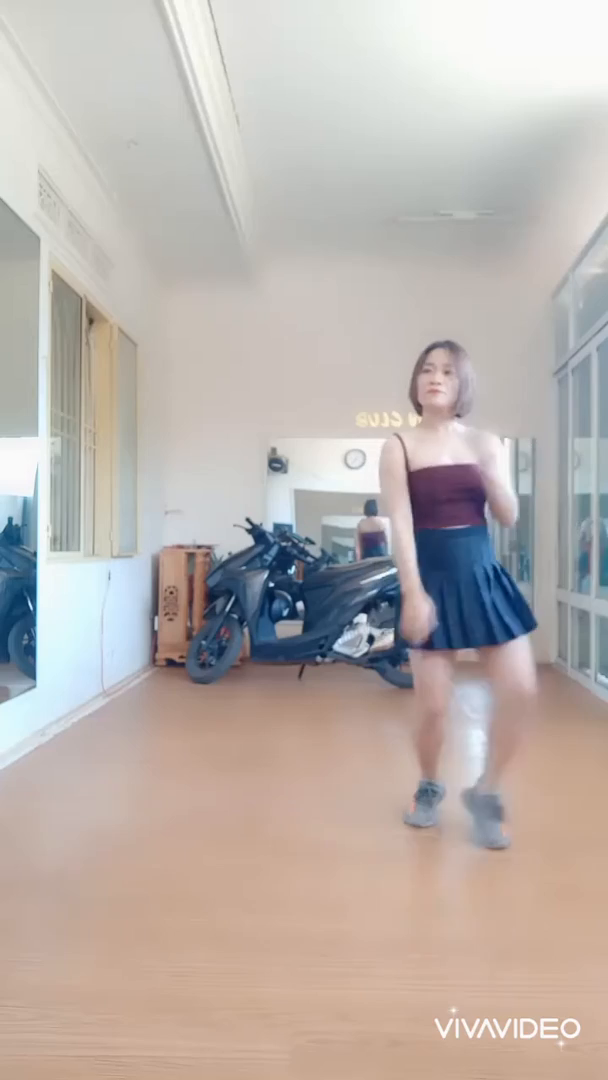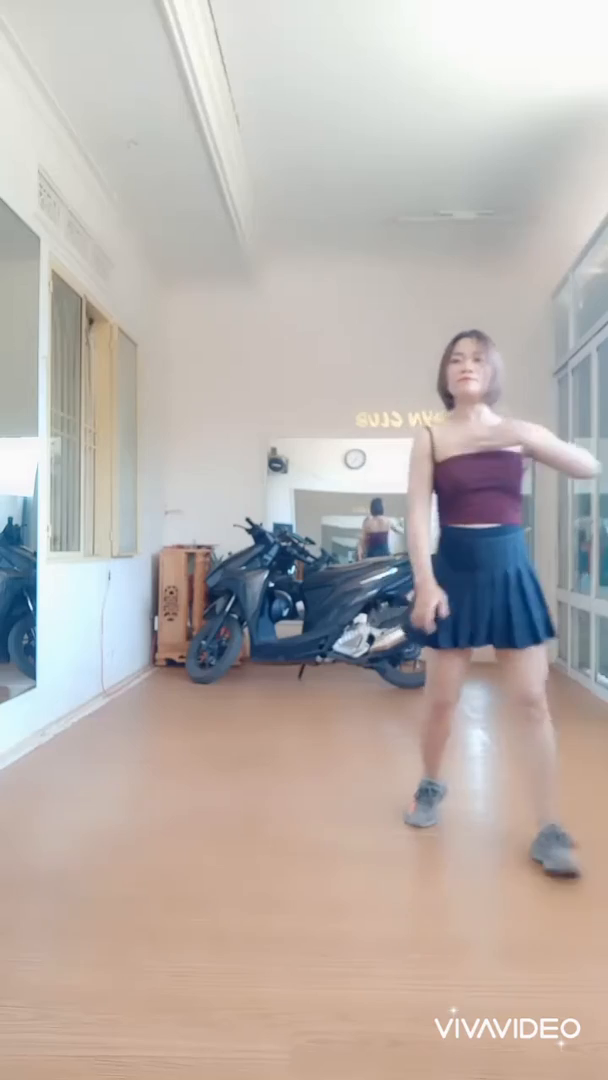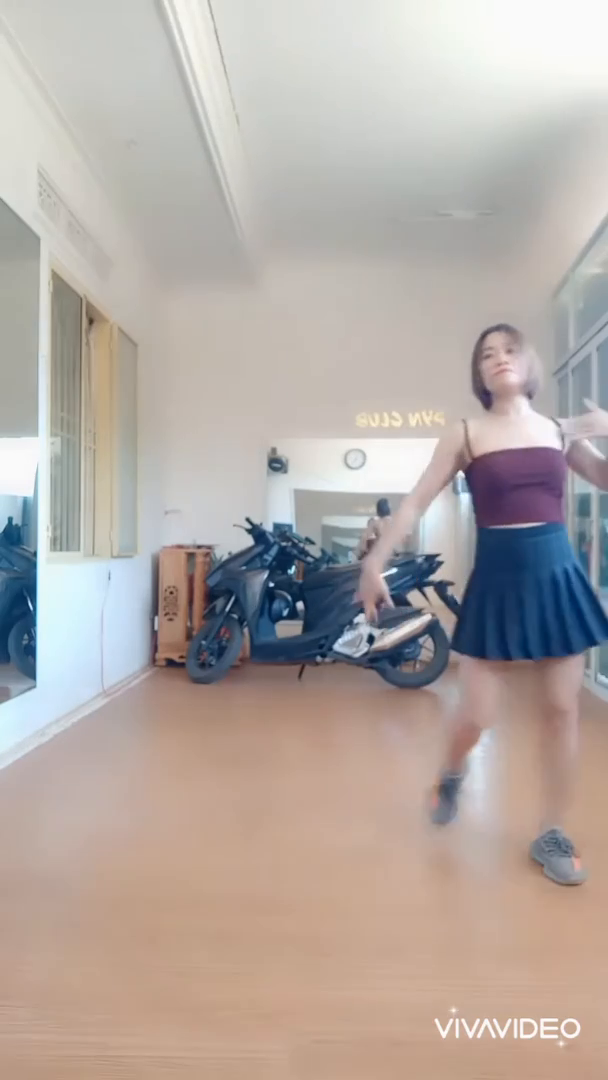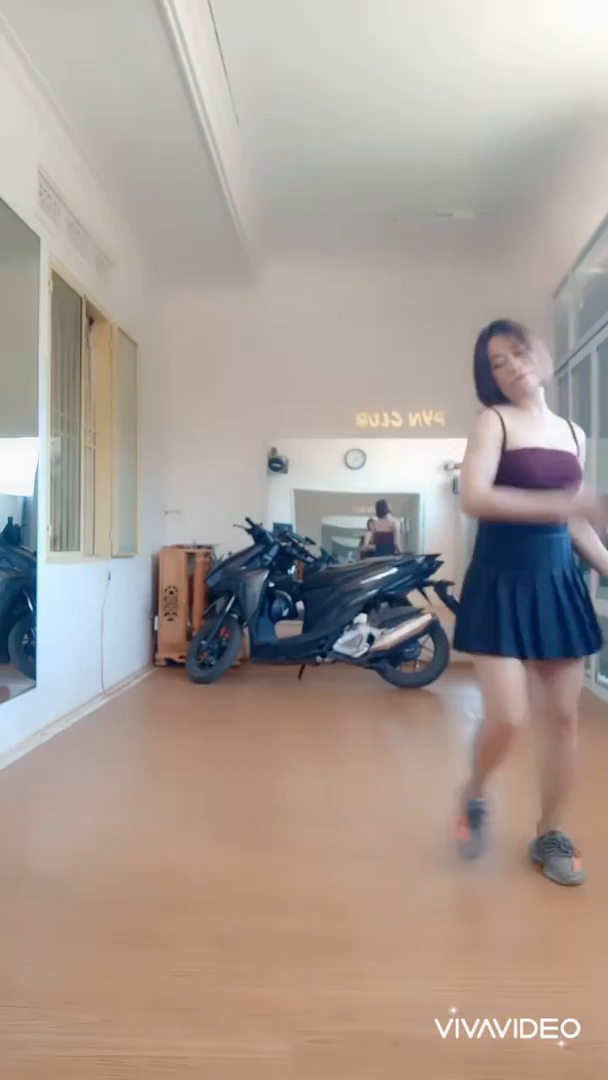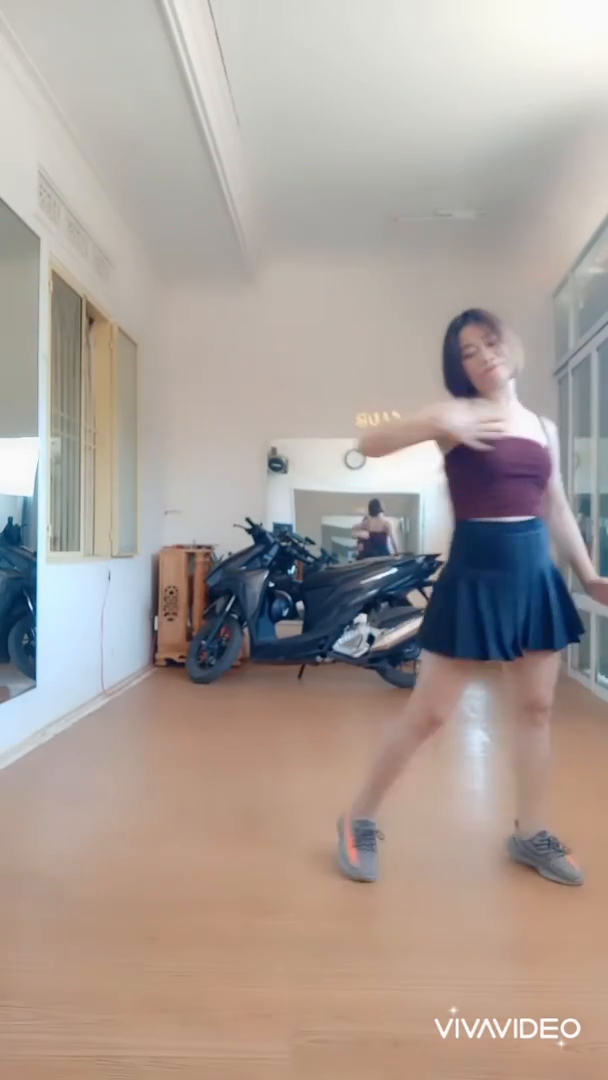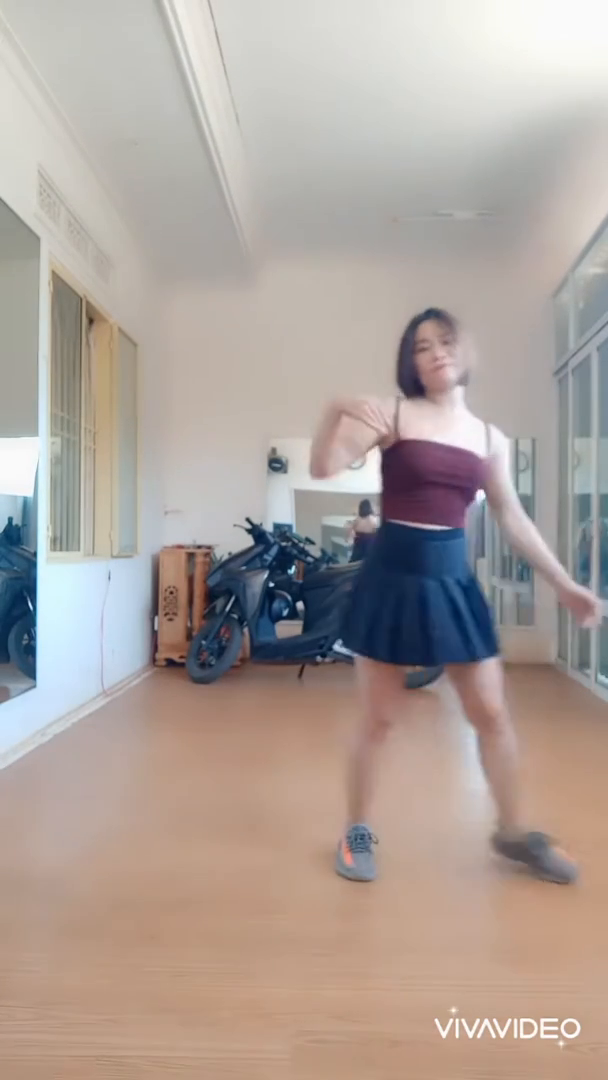
dt=0.3s
person 1, frame 1
left shoulder: (486, 442)
right shoulder: (398, 448)
left elbow: (509, 516)
right elbow: (400, 527)
left wrist: (490, 472)
right wrist: (412, 594)
left hip: (482, 575)
right hip: (430, 580)
left knee: (520, 691)
right knee: (433, 706)
left ankle: (487, 793)
right ankle: (429, 786)
person 1, frame 2
left shoulder: (520, 430)
right shoulder: (430, 439)
left elbow: (587, 467)
right elbow: (418, 514)
left wrist: (521, 439)
right wrist: (426, 582)
left hip: (510, 572)
right hip: (455, 575)
left knee: (533, 703)
right knee: (440, 699)
left ankle: (548, 830)
right ankle: (430, 785)
person 1, frame 3
left shoulder: (562, 432)
right shoulder: (465, 435)
right elbow: (417, 501)
right wrist: (376, 561)
left hip: (558, 575)
right hip: (497, 580)
left knee: (561, 712)
right knee: (476, 716)
left ankle: (552, 834)
right ankle: (451, 775)
person 1, frame 4
right shoulder: (494, 422)
right elbow: (475, 498)
right wrist: (553, 504)
left hip: (558, 579)
right hip: (500, 580)
left knee: (562, 718)
right knee: (507, 718)
left ankle: (550, 835)
right ankle: (473, 800)
person 1, frame 5
left shoulder: (543, 427)
right shoulder: (456, 411)
left elbow: (557, 509)
right elbow: (372, 445)
right wrist: (439, 426)
left hip: (537, 576)
right hip: (475, 576)
left knee: (535, 710)
right knee: (428, 714)
left ankle: (530, 834)
right ankle: (359, 821)
person 1, frame 6
left shoulder: (489, 438)
right shoulder: (393, 413)
left elbow: (512, 517)
right elbow: (322, 468)
left wrist: (564, 582)
right wrist: (335, 411)
left hip: (450, 580)
right hip: (390, 578)
left knee: (491, 713)
right knee: (377, 719)
left ankle: (515, 832)
right ankle: (356, 832)
